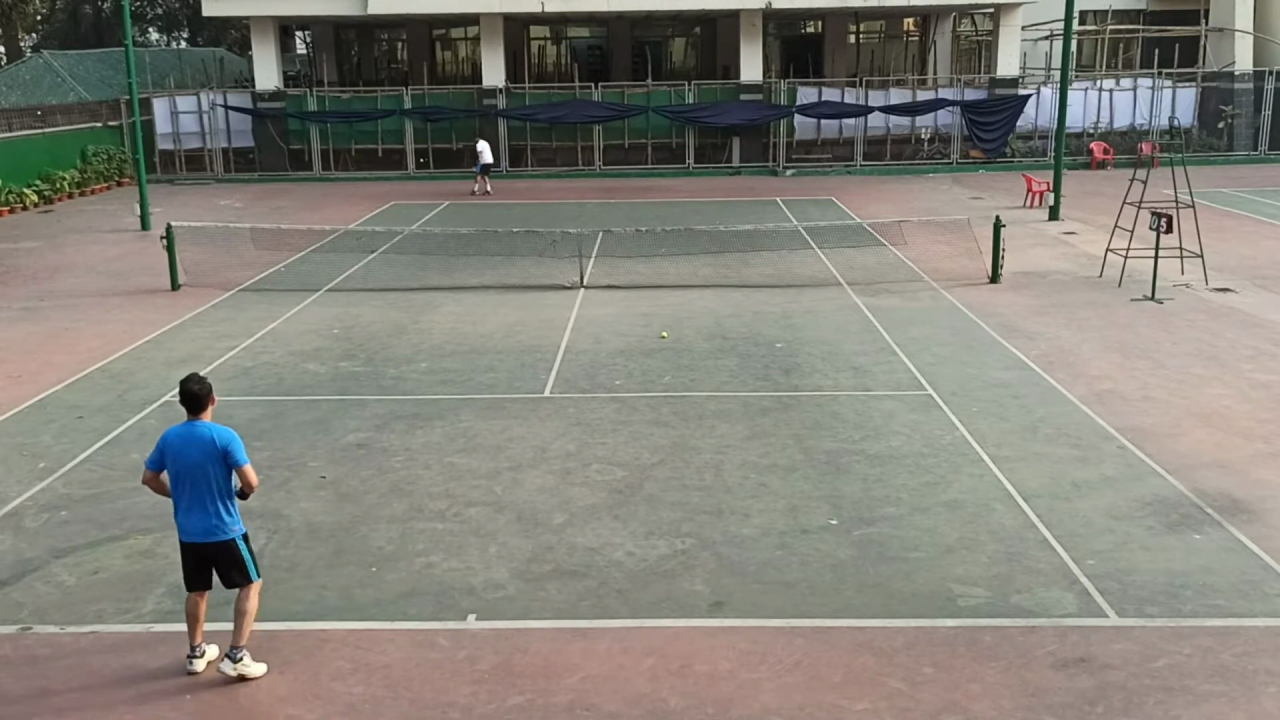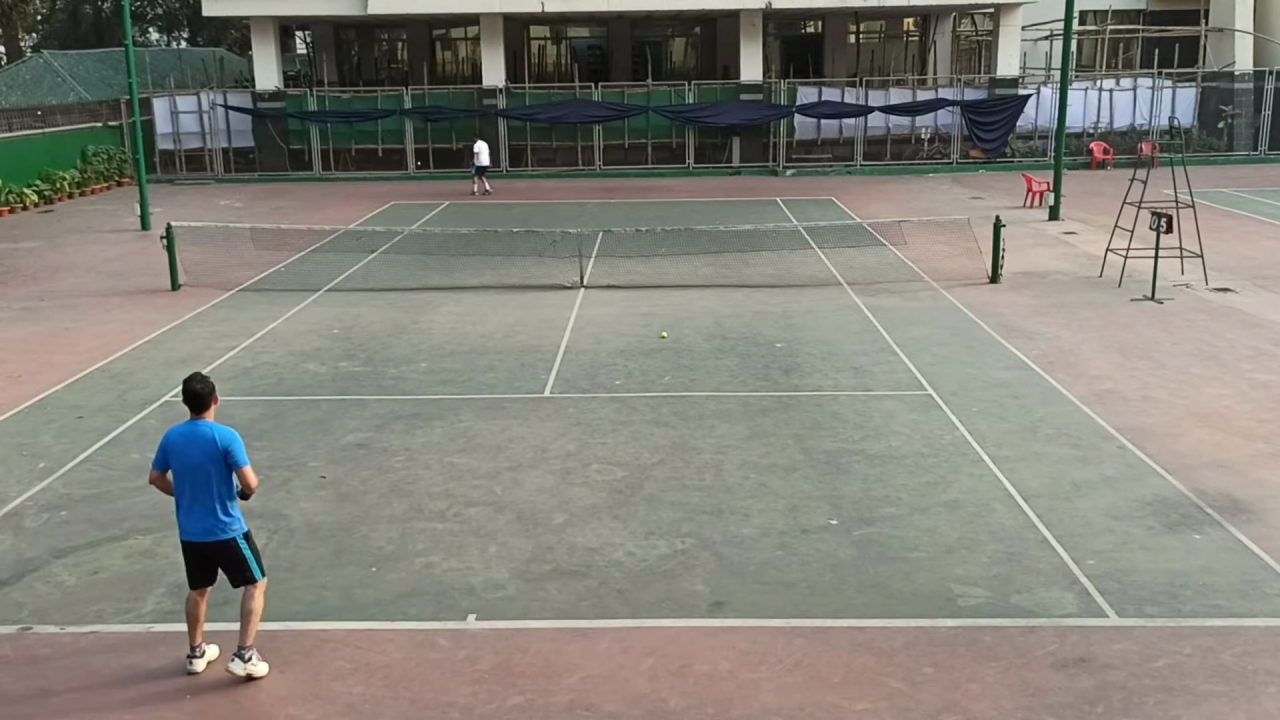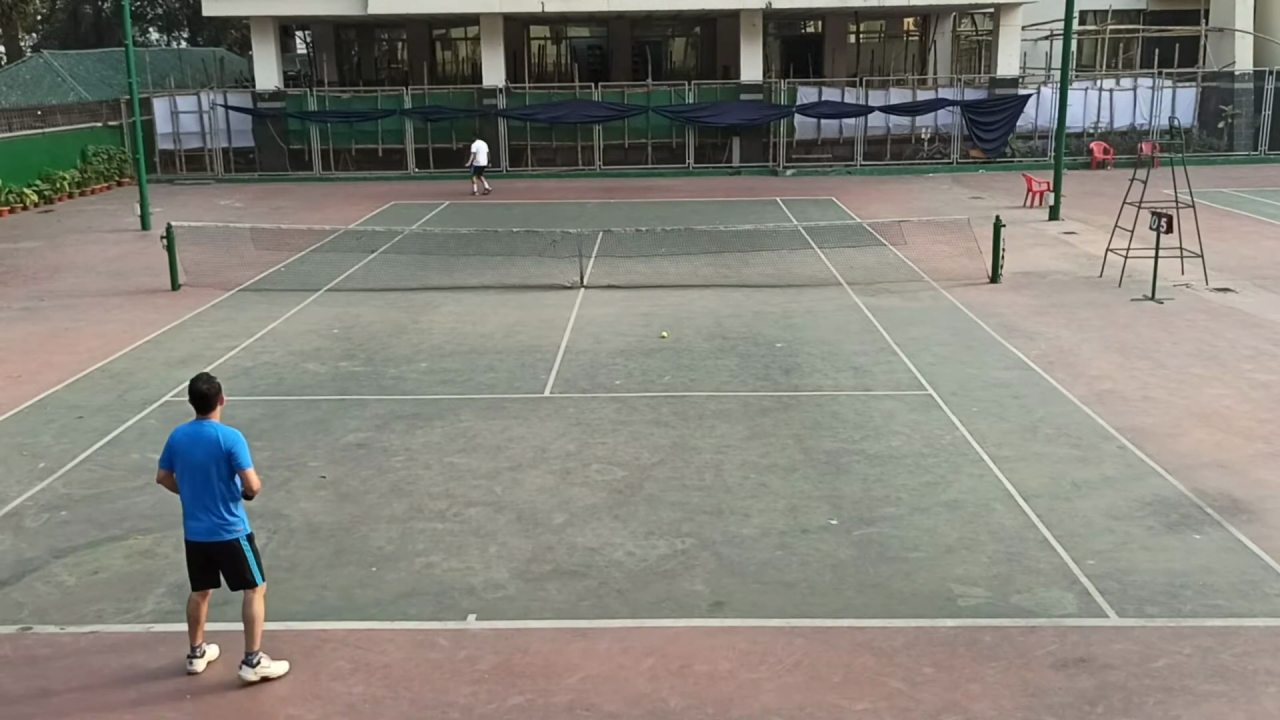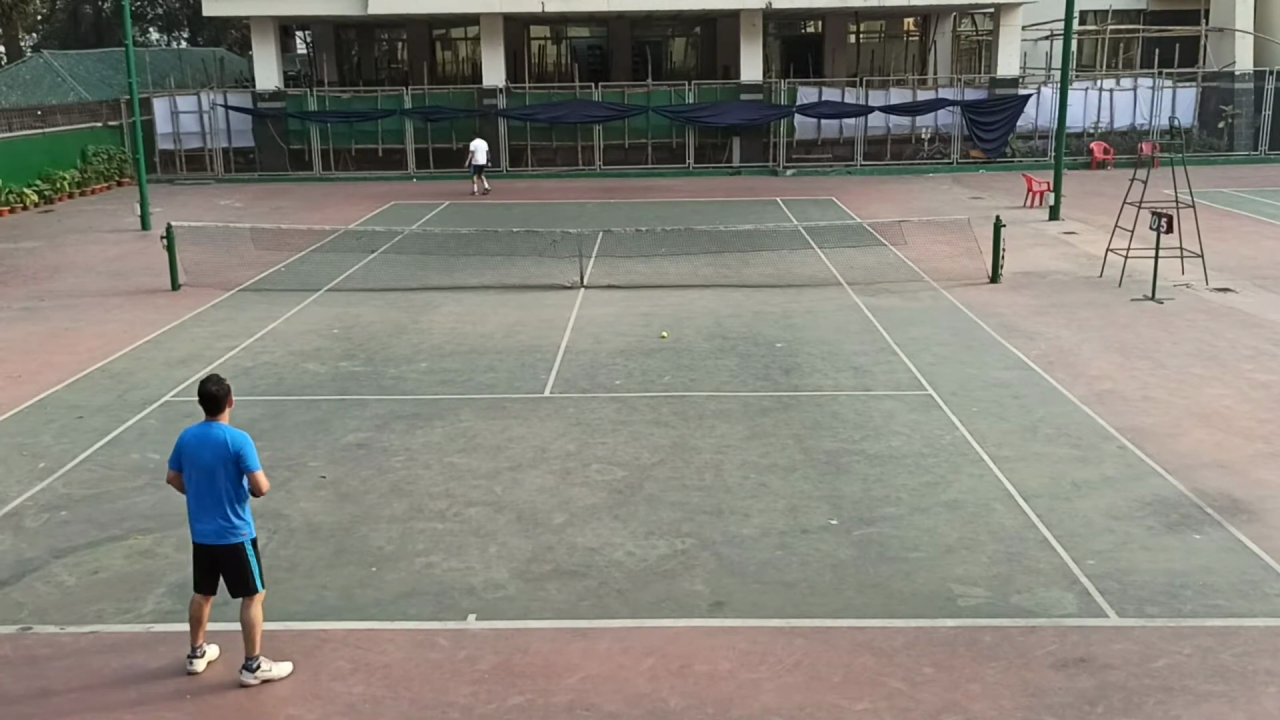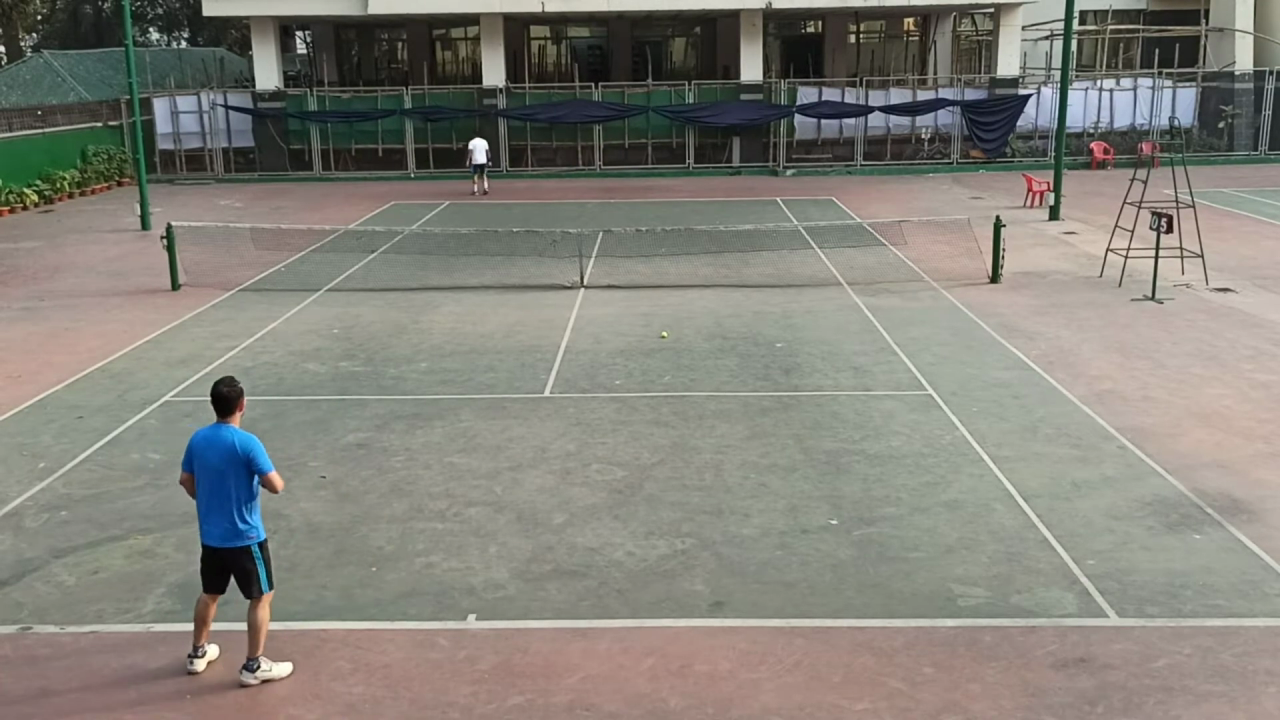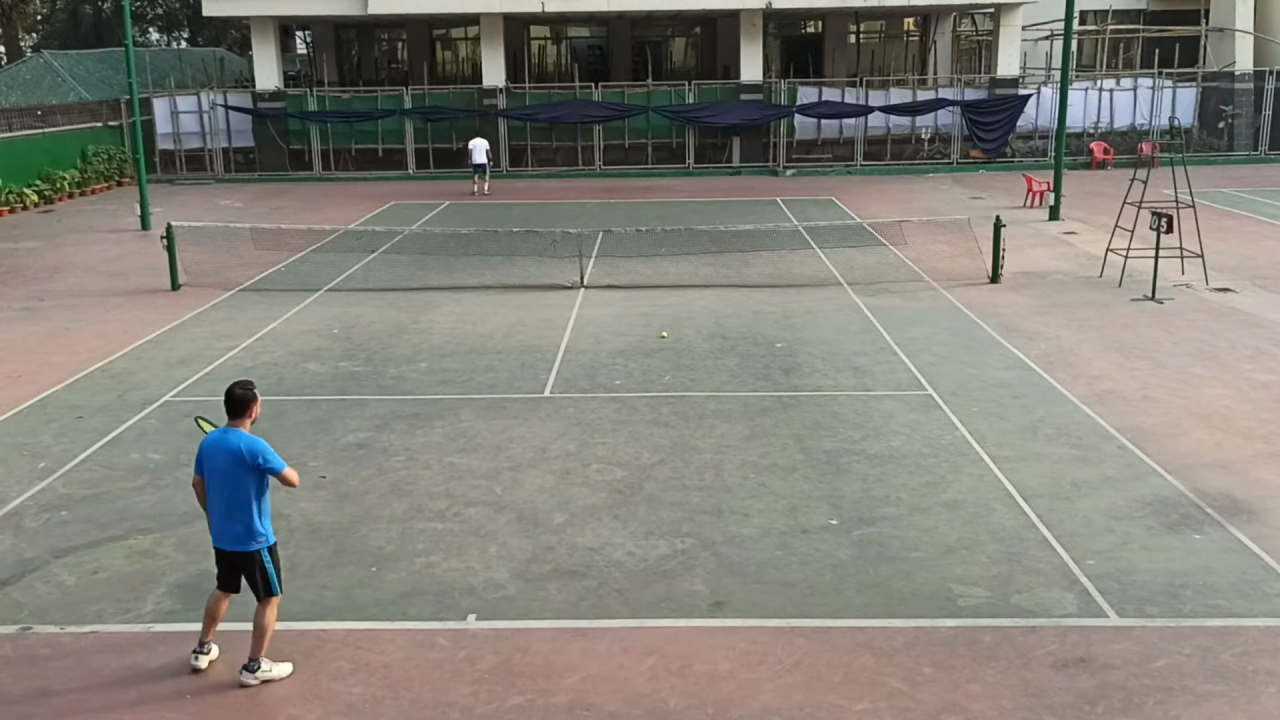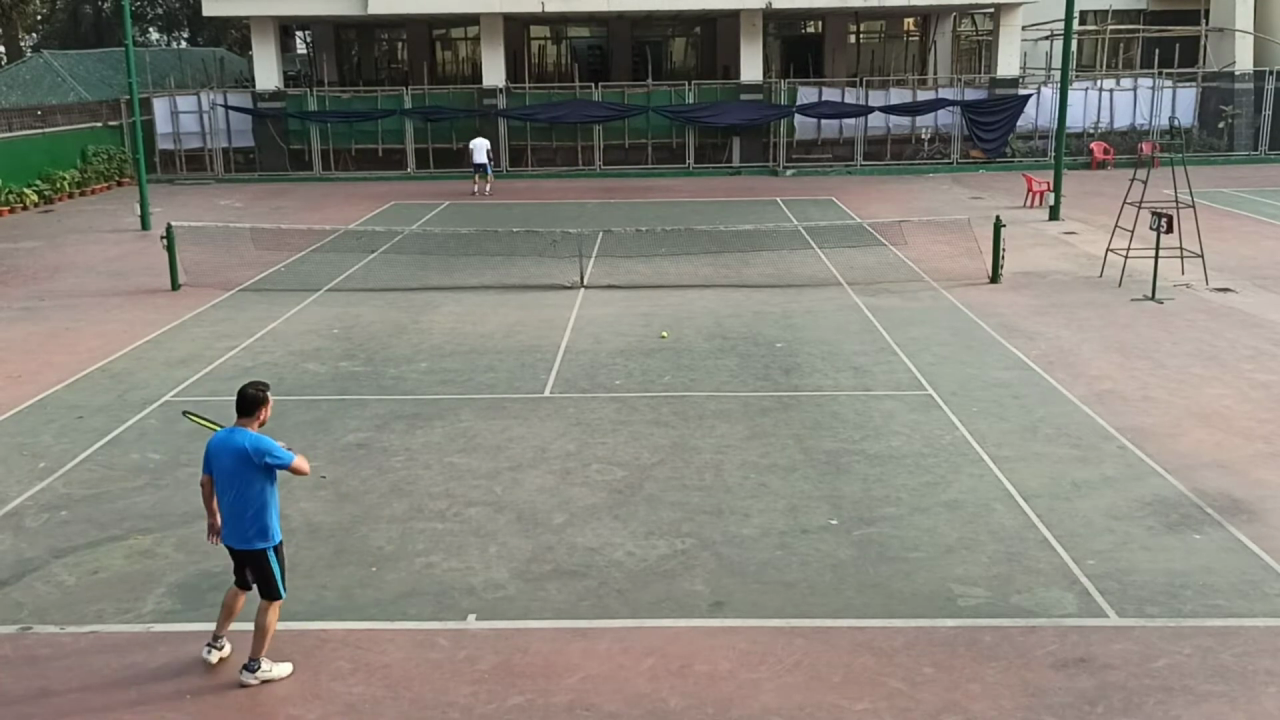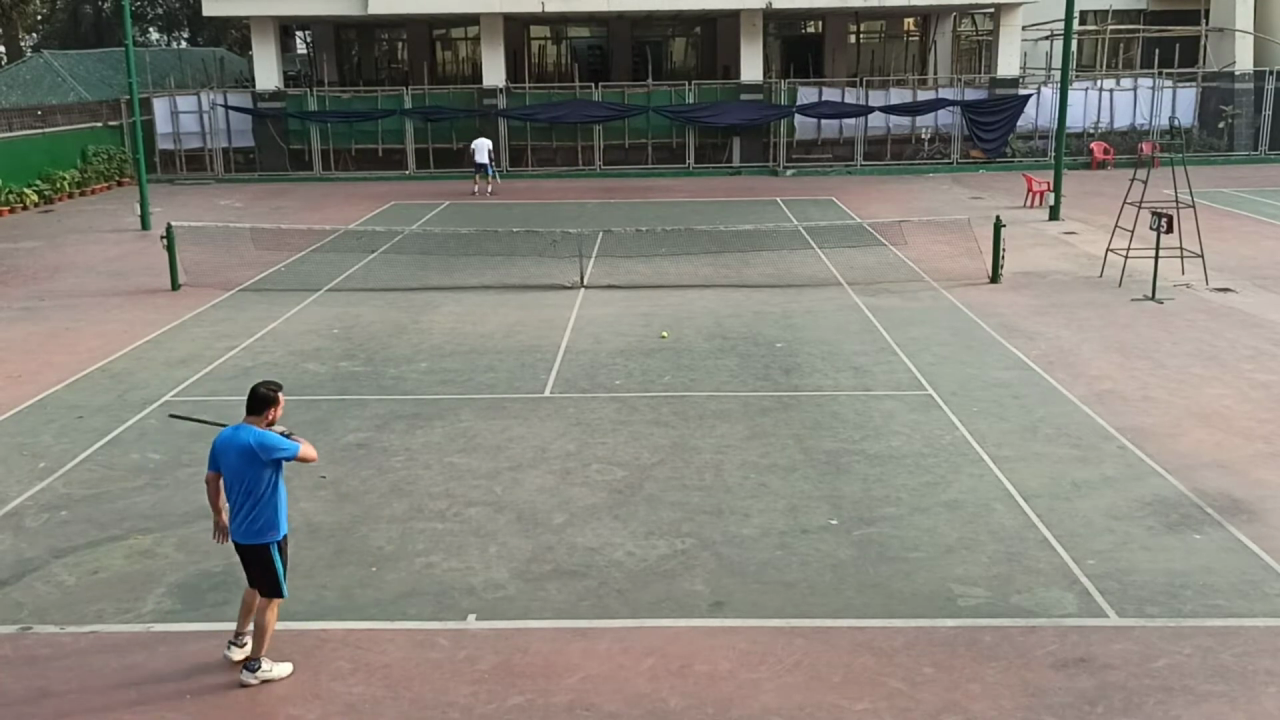
dt=0.1s
person 1, frame 1
left shoulder: (169, 438)
right shoulder: (225, 437)
left elbow: (149, 479)
right elbow: (251, 483)
right wrist: (243, 492)
left hip: (188, 533)
right hip: (225, 532)
left knee: (197, 592)
right knee: (251, 586)
left ankle: (196, 652)
right ankle: (236, 656)
person 1, frame 2
left shoulder: (172, 436)
right shoulder: (226, 437)
left elbow: (156, 478)
right elbow: (250, 483)
right wrist: (244, 493)
left hip: (190, 533)
right hip: (226, 530)
left knee: (198, 591)
right knee: (256, 584)
left ankle: (196, 653)
right ankle: (244, 655)
person 1, frame 3
left shoulder: (178, 435)
right shoulder: (230, 437)
left elbow: (163, 477)
right elbow: (252, 486)
right wrist: (248, 492)
left hip: (194, 532)
right hip: (229, 532)
left knee: (199, 592)
right knee: (254, 590)
left ankle: (197, 653)
right ankle: (253, 661)
person 1, frame 4
left shoulder: (187, 437)
right shoulder: (238, 440)
left elbow: (173, 478)
right elbow: (260, 488)
right wrist: (256, 490)
left hip: (201, 534)
right hip: (235, 535)
left knee: (202, 594)
right knee: (253, 597)
left ankle: (196, 653)
right ankle: (253, 666)
person 1, frame 5
left shoulder: (197, 438)
right shoulder: (246, 443)
left elbow: (186, 480)
right elbow: (275, 486)
right wrist: (265, 473)
left hip: (211, 536)
right hip: (243, 537)
left knee: (210, 593)
right knee: (261, 597)
left ankle: (198, 653)
right ankle: (253, 666)
person 1, frame 6
left shoulder: (208, 442)
right shoulder: (254, 446)
left elbow: (198, 483)
right elbow: (292, 480)
right wrist: (276, 467)
left hip: (222, 537)
right hip: (253, 540)
left knee: (223, 590)
right knee: (270, 600)
left ankle: (202, 650)
right ankle: (254, 667)
person 1, frame 7
left shoulder: (216, 440)
right shoulder: (259, 445)
left elbow: (206, 483)
right elbow: (303, 467)
left wrist: (213, 517)
right wrist: (284, 451)
left hip: (233, 534)
right hip: (261, 539)
left knee: (240, 586)
right knee: (271, 600)
left ankle: (215, 644)
right ankle: (254, 666)
person 1, frame 8
left shoulder: (223, 438)
right shoulder: (265, 441)
left elbow: (211, 480)
right elbow: (311, 455)
left wrist: (219, 515)
right wrist: (289, 435)
left hip: (241, 530)
right hip: (267, 534)
left knee: (256, 586)
right knee: (270, 598)
left ankle: (238, 643)
right ankle: (254, 666)
